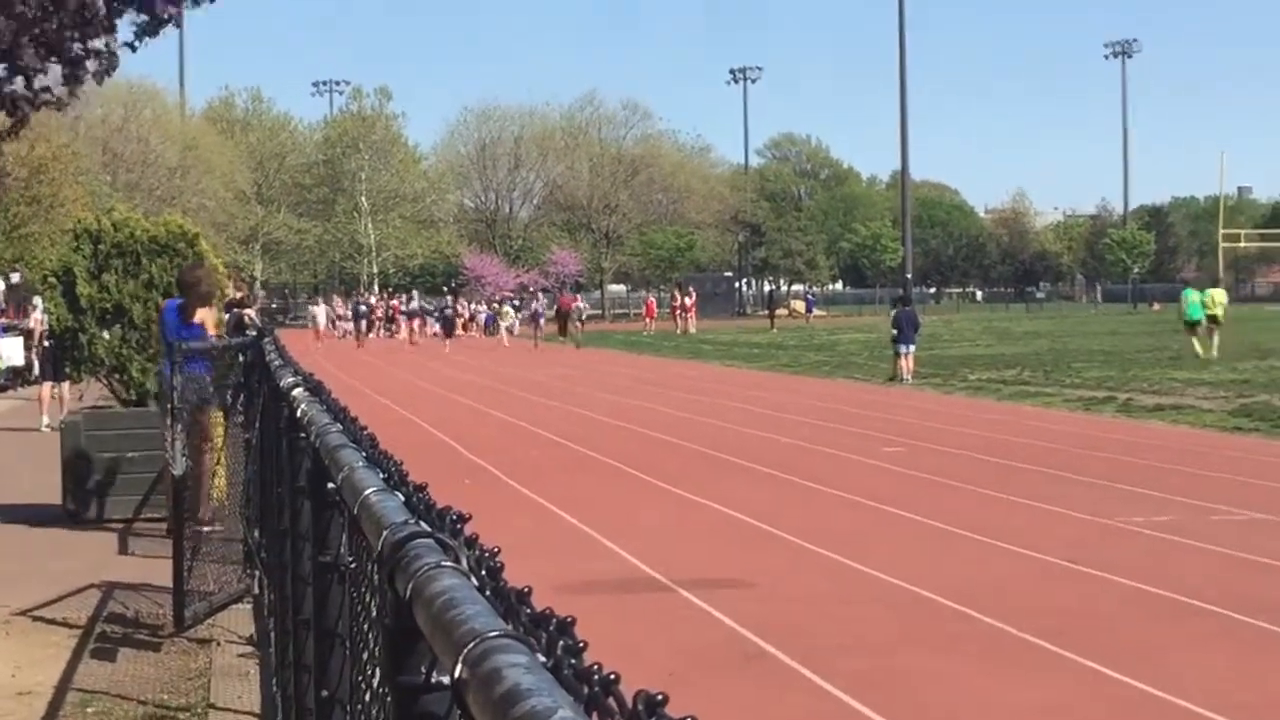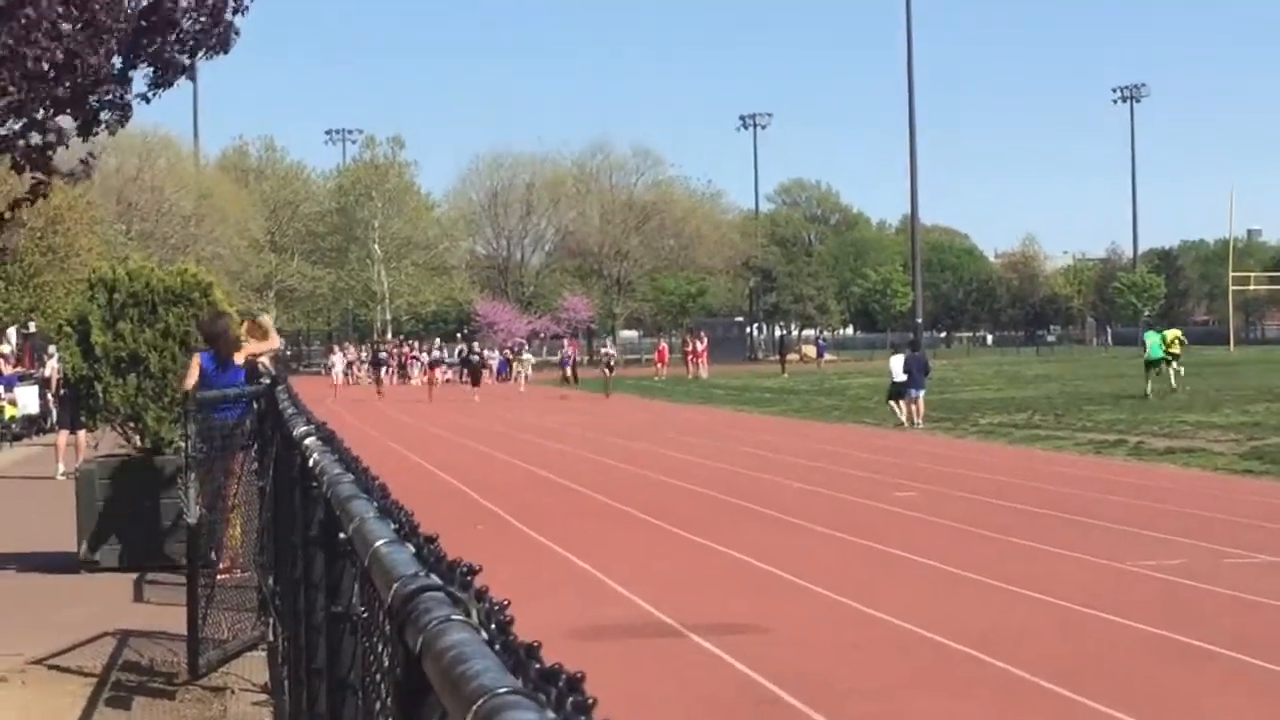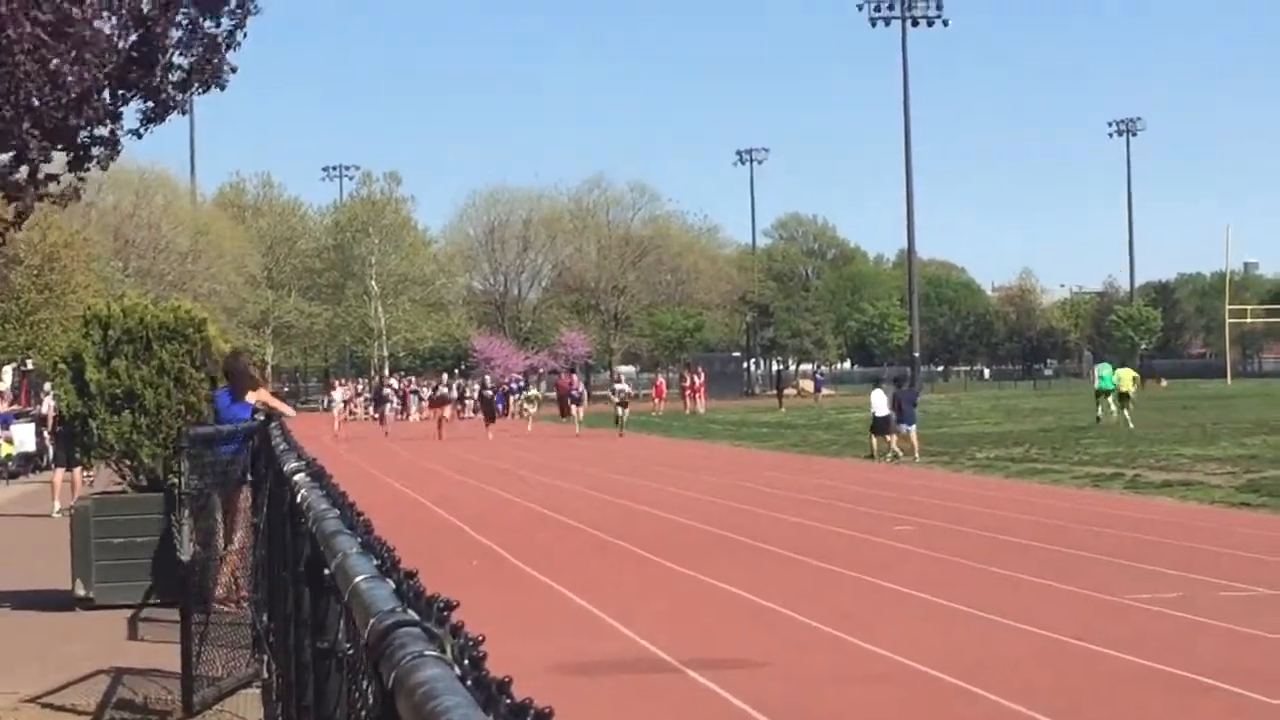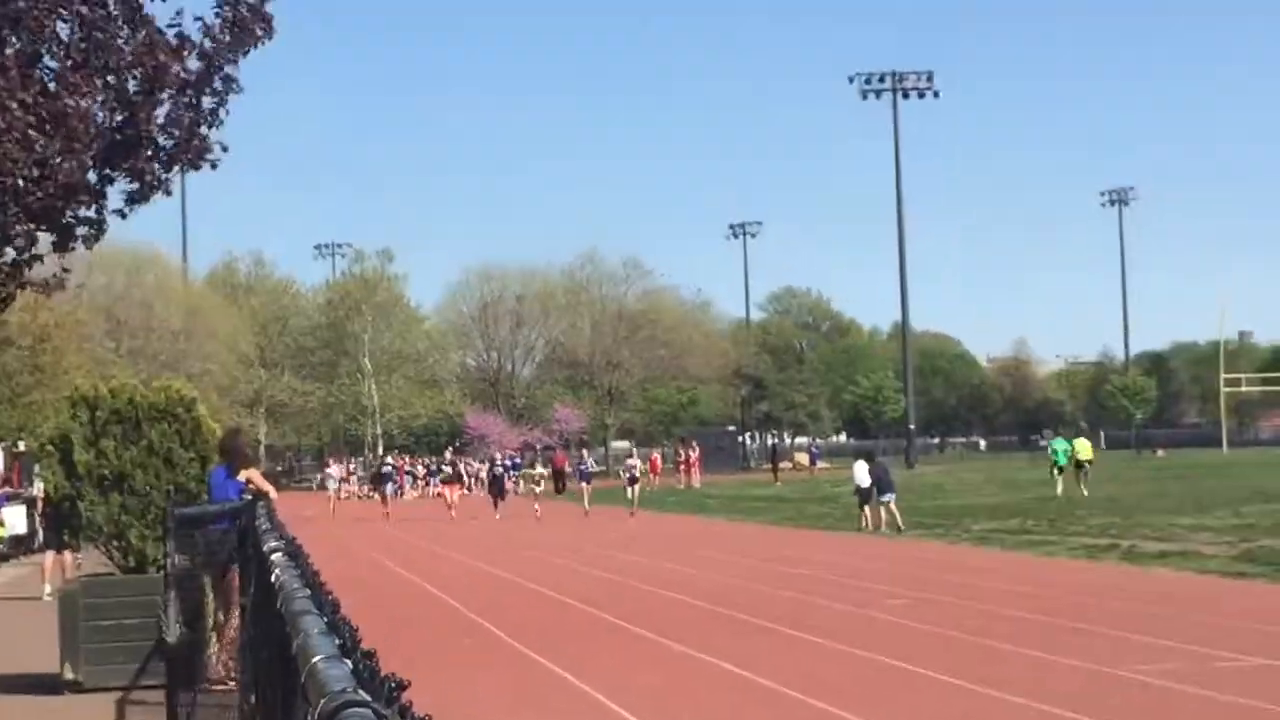
dt=0.5s
person 1, frame 1
left shoulder: (168, 307)
right shoulder: (203, 311)
right wrist: (214, 320)
left hip: (171, 379)
right hip: (198, 379)
left knee: (174, 449)
right knee: (202, 448)
left ankle: (176, 516)
right ankle: (203, 514)
person 1, frame 2
left shoulder: (200, 358)
right shoulder: (240, 351)
left elbow: (188, 389)
right elbow: (275, 343)
left wrist: (206, 389)
right wrist: (266, 324)
left hip: (210, 426)
right hip: (236, 426)
left knee: (216, 490)
right knee: (231, 494)
left ankle: (222, 552)
right ankle: (225, 559)
person 1, frame 3
left shoulder: (219, 395)
right shoulder: (255, 393)
right elbow: (290, 412)
right wrist: (266, 407)
right hip: (242, 463)
left knee: (230, 526)
right knee: (240, 528)
left ankle: (238, 589)
right ankle: (222, 590)
person 1, frame 4
left shoulder: (214, 472)
right shoulder: (246, 471)
right elbow: (272, 495)
right wrist: (257, 488)
left knee: (221, 605)
right knee: (235, 607)
left ankle: (226, 666)
right ankle: (221, 669)
